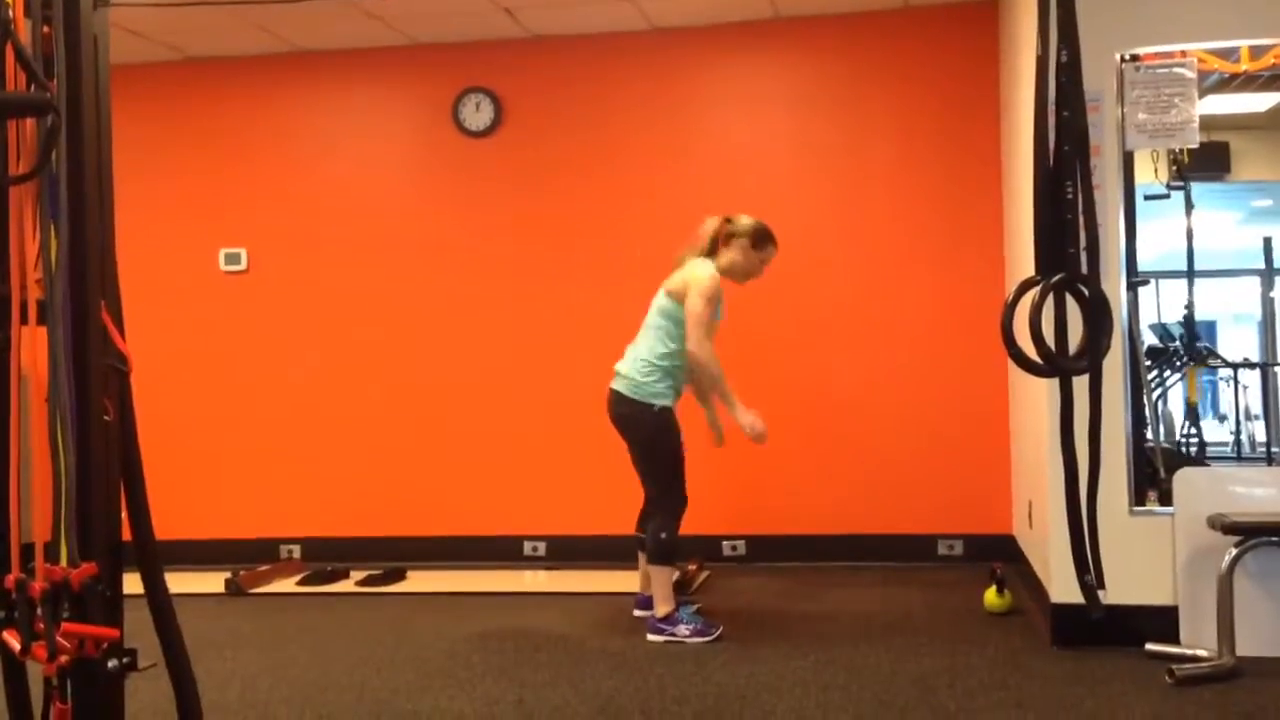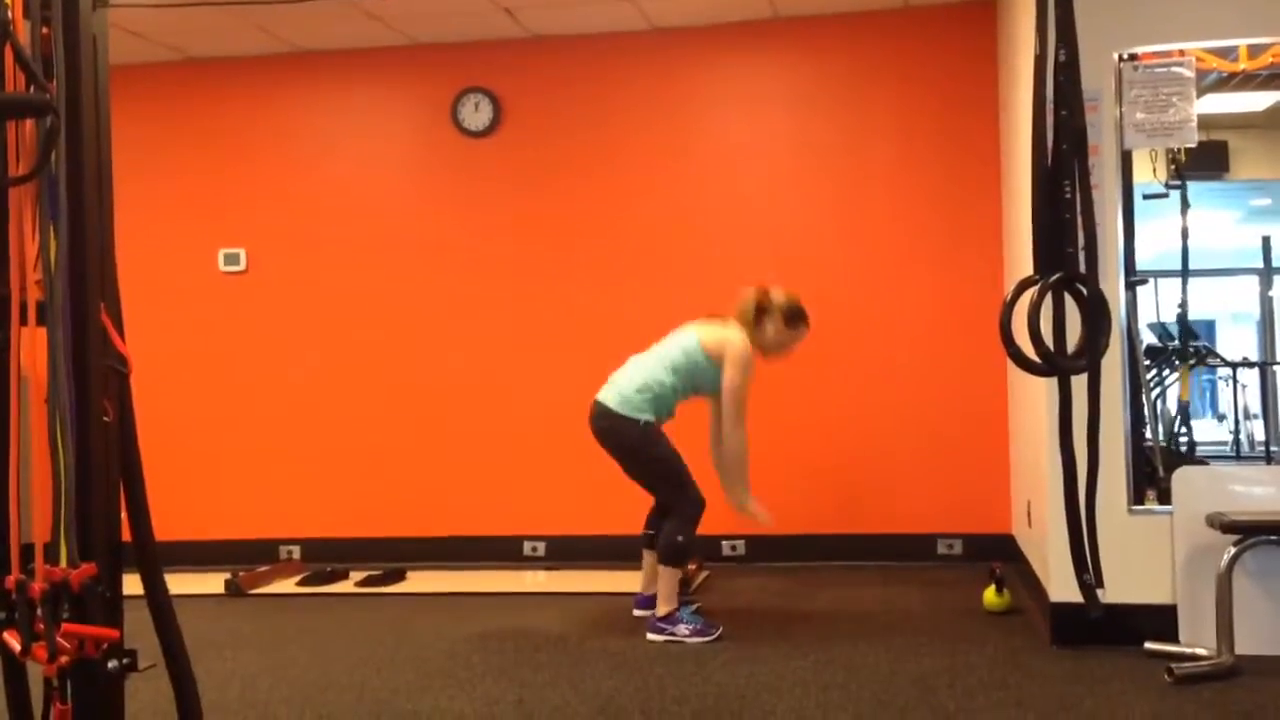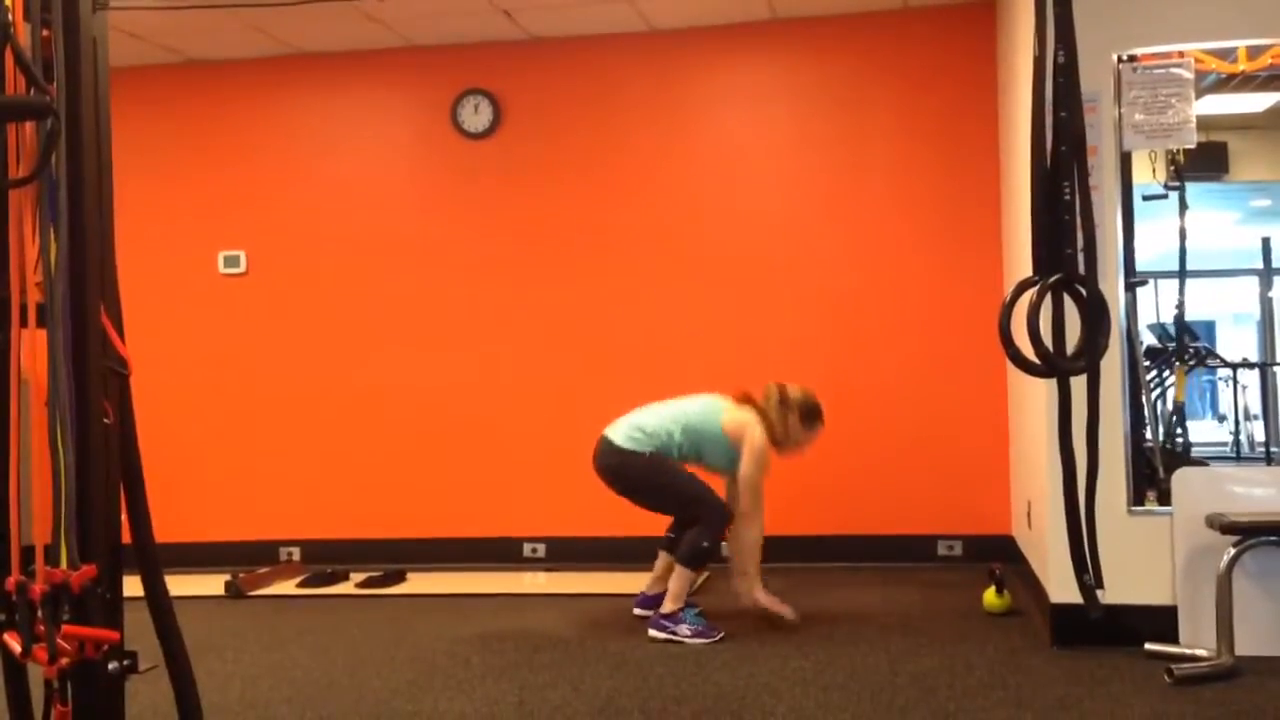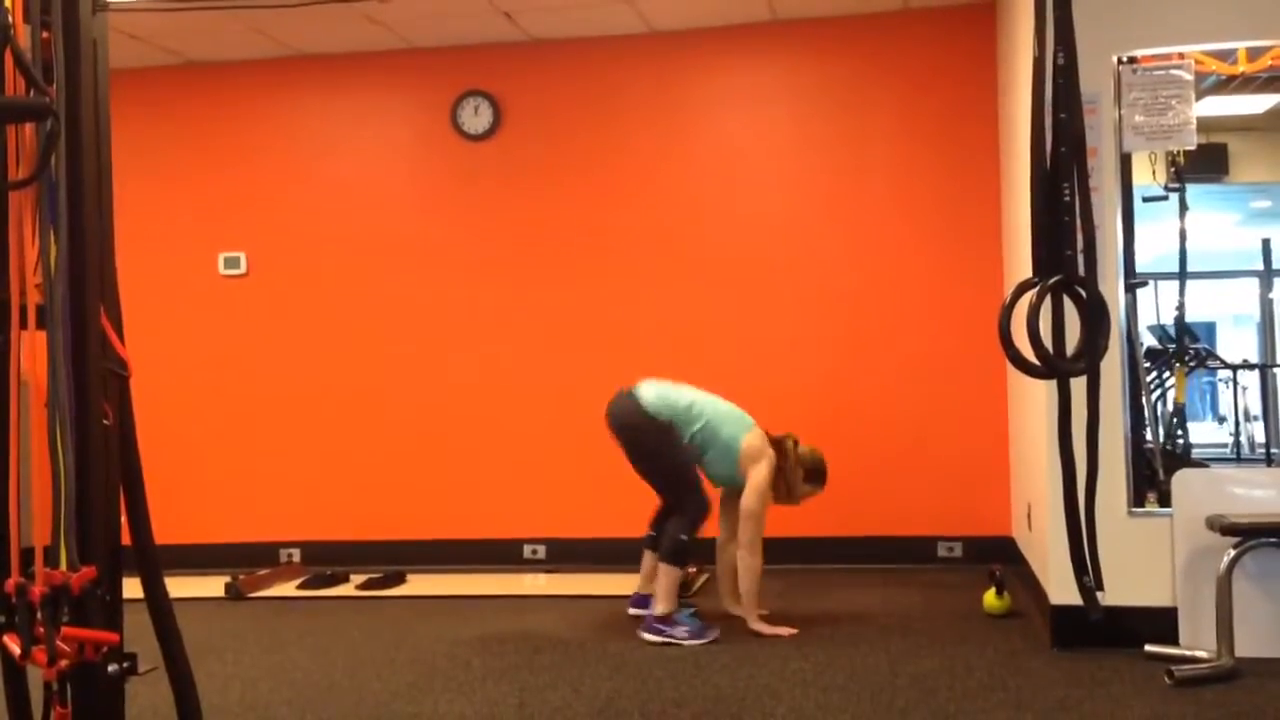
dt=0.2s
person 1, frame 1
left shoulder: (699, 276)
right shoulder: (707, 278)
left elbow: (693, 357)
right elbow: (697, 350)
left wrist: (711, 413)
right wrist: (736, 410)
left hip: (634, 397)
right hip: (641, 399)
left knee: (660, 495)
right knee: (669, 499)
left ankle: (649, 595)
right ankle: (664, 616)
person 1, frame 2
left shoulder: (726, 340)
right shoulder: (739, 346)
left elbow: (721, 431)
right elbow: (732, 432)
left wrist: (732, 489)
right wrist: (743, 497)
left hip: (615, 410)
right hip: (624, 416)
left knee: (669, 500)
right knee: (687, 503)
left ankle: (650, 599)
right ankle: (665, 617)
person 1, frame 3
left shoulder: (745, 426)
right shoulder: (755, 436)
left elbow: (735, 513)
right elbow: (747, 519)
left wrist: (740, 576)
right wrist: (754, 588)
left hip: (619, 447)
right hip: (627, 454)
left knee: (695, 512)
right knee: (711, 514)
left ankle: (654, 593)
right ankle: (670, 616)
person 1, frame 4
left shoulder: (748, 463)
right shoulder: (761, 464)
left elbow: (730, 538)
right elbow: (747, 547)
left wrist: (730, 600)
right wrist: (753, 618)
left hip: (634, 406)
right hip: (639, 414)
left knee: (679, 504)
right knee: (692, 507)
left ankle: (645, 593)
right ankle: (661, 617)
